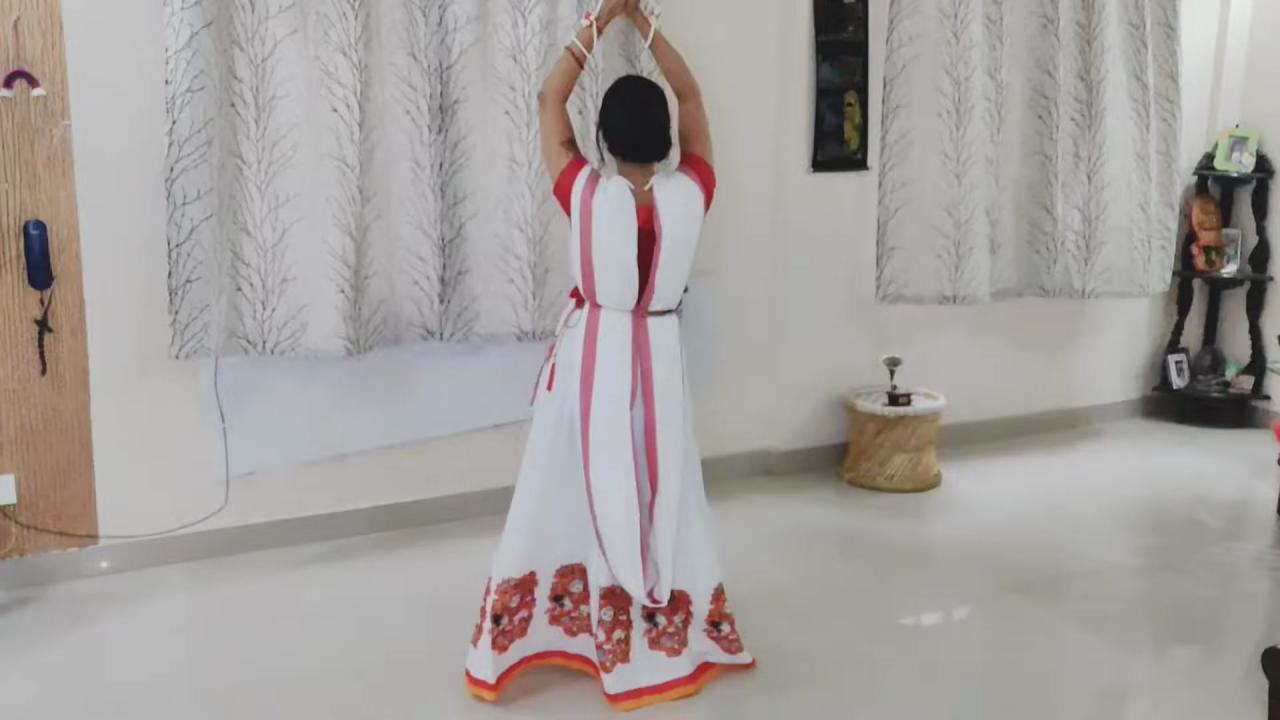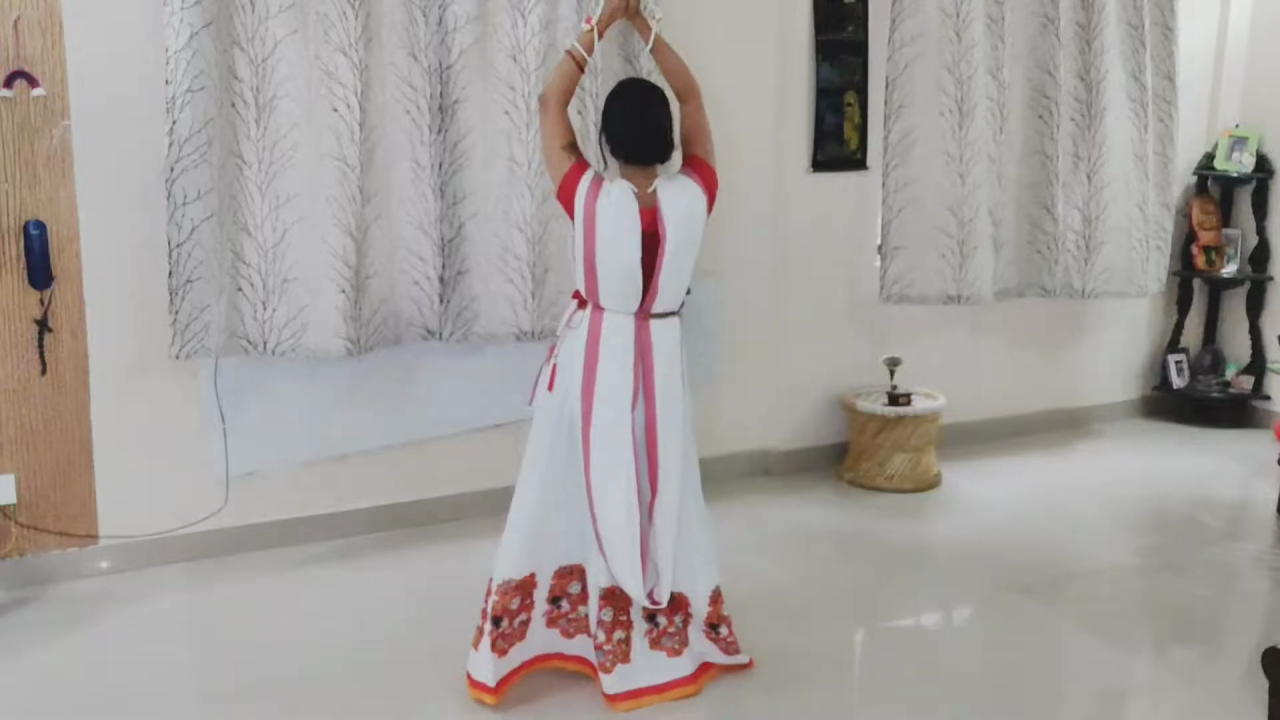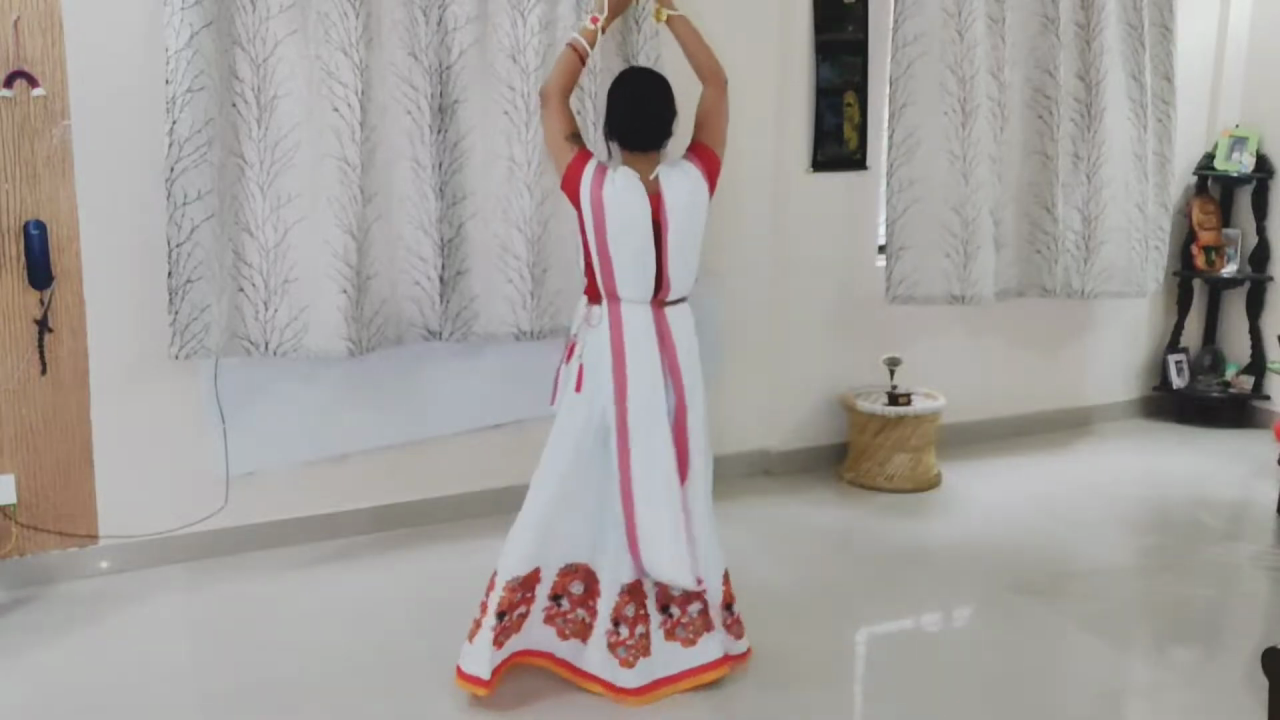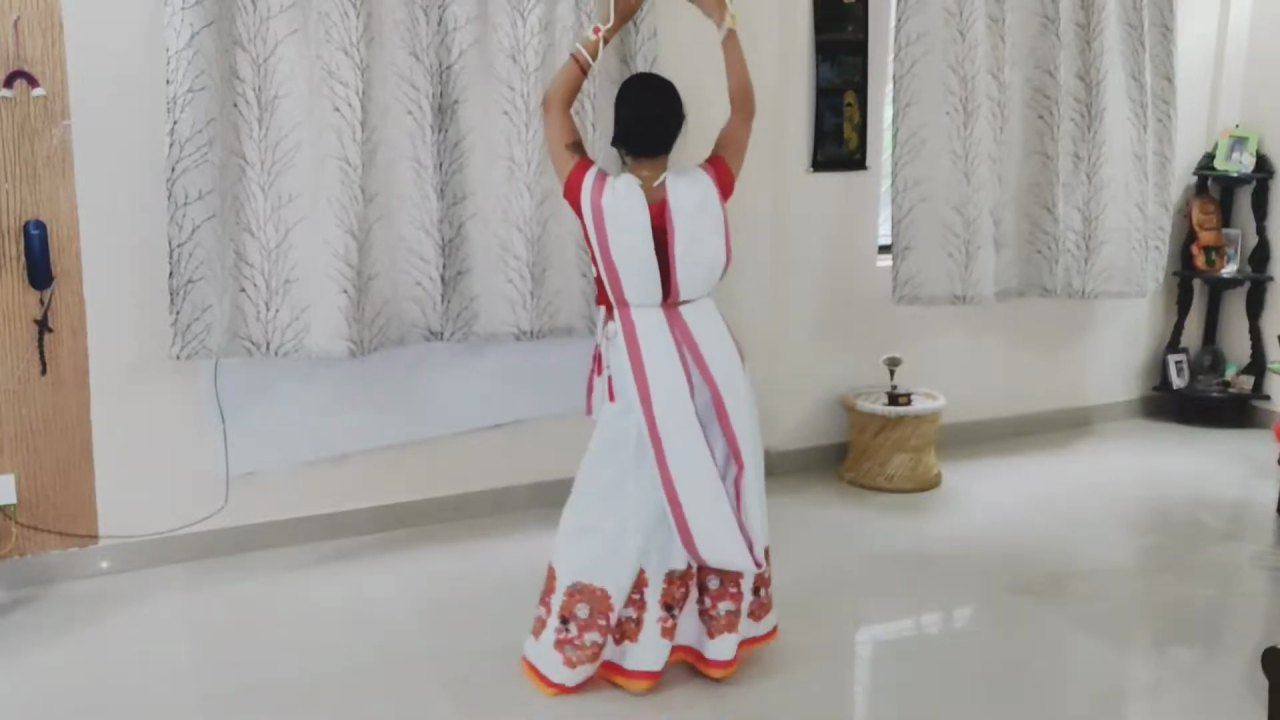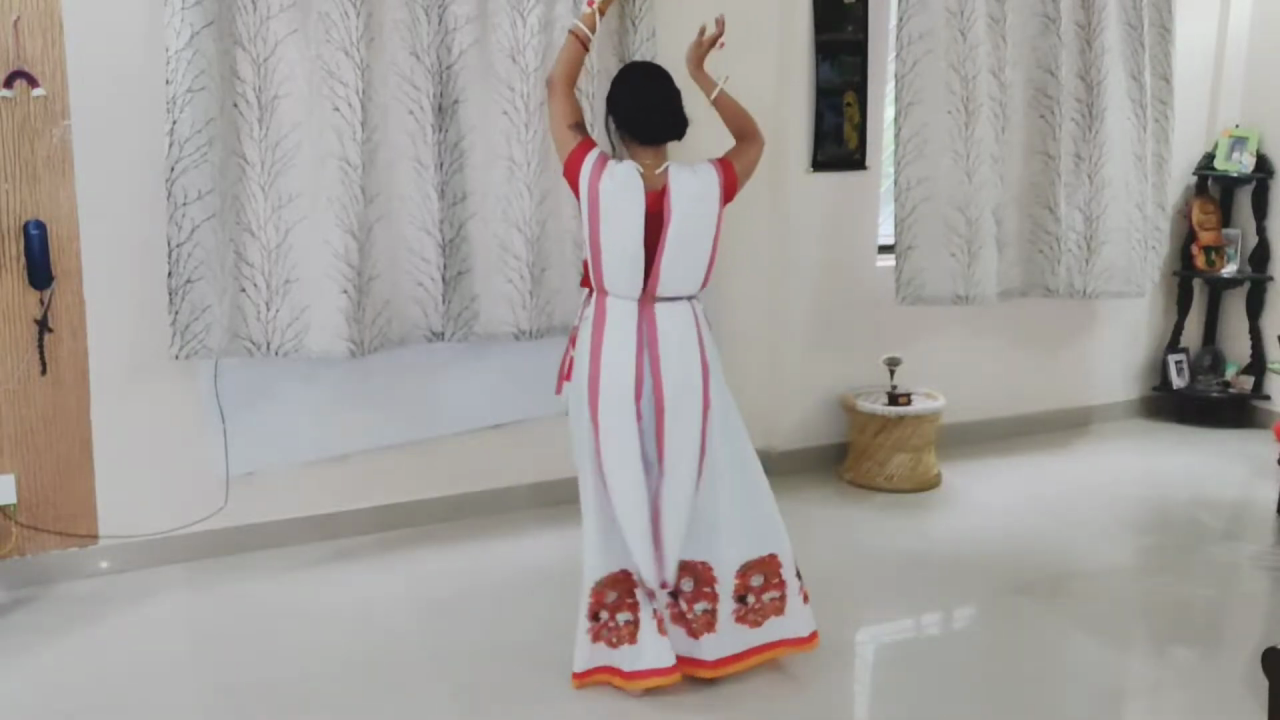
dt=0.4s
person 1, frame 1
left shoulder: (585, 194)
right shoulder: (690, 194)
left elbow: (551, 100)
right elbow: (691, 97)
left hip: (589, 358)
right hip: (656, 360)
left knee: (571, 501)
right knee: (660, 500)
left ankle: (509, 650)
right ankle: (667, 646)
person 1, frame 2
left shoulder: (589, 198)
right shoulder: (693, 196)
left elbow: (550, 104)
right elbow: (693, 99)
left hip: (590, 360)
right hip: (658, 362)
left knee: (568, 507)
right knee: (659, 504)
left ankle: (511, 653)
right ankle: (670, 647)
person 1, frame 3
left shoulder: (592, 187)
right shoulder: (695, 182)
left elbow: (551, 97)
right elbow: (716, 84)
left hip: (609, 357)
right hip: (673, 354)
left knee: (575, 499)
right knee: (670, 496)
right ankle: (691, 641)
person 1, frame 4
left shoulder: (595, 195)
right shoulder: (705, 190)
left elbow: (554, 105)
right elbow: (746, 111)
left hip: (639, 362)
right hip: (707, 355)
left knee: (617, 504)
right knee: (718, 490)
left ankle: (622, 647)
right ankle: (717, 639)
person 1, frame 5
left shoulder: (594, 179)
right shoulder: (705, 186)
left elbow: (558, 89)
right elbow: (753, 141)
right wrist: (702, 77)
left hip: (609, 350)
right hip: (679, 348)
left knee: (620, 498)
right knee: (711, 484)
left ankle: (635, 646)
right ankle: (718, 632)
